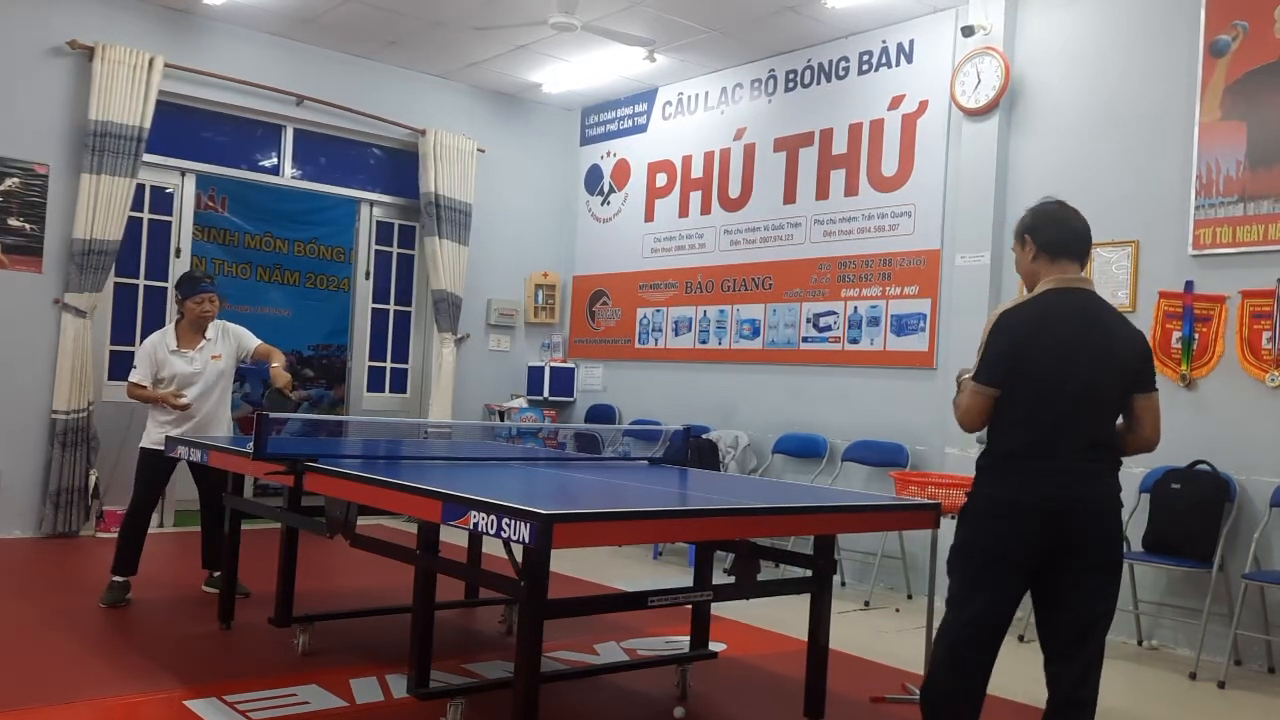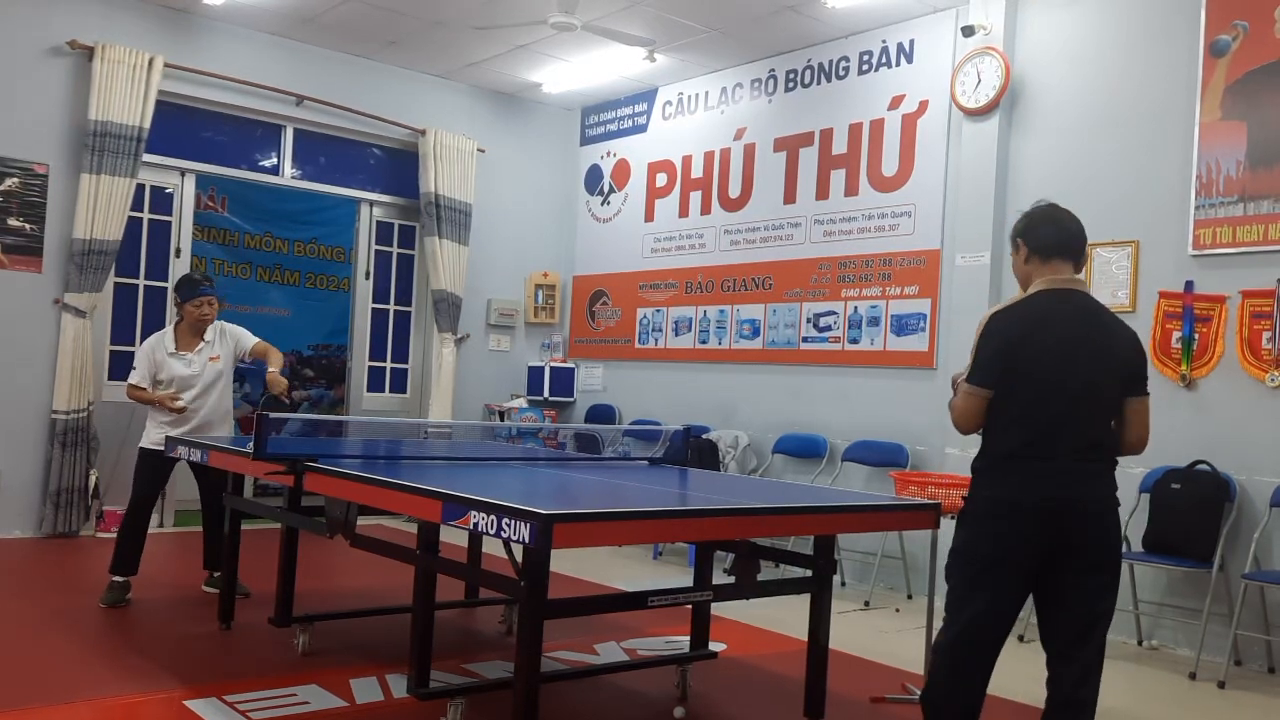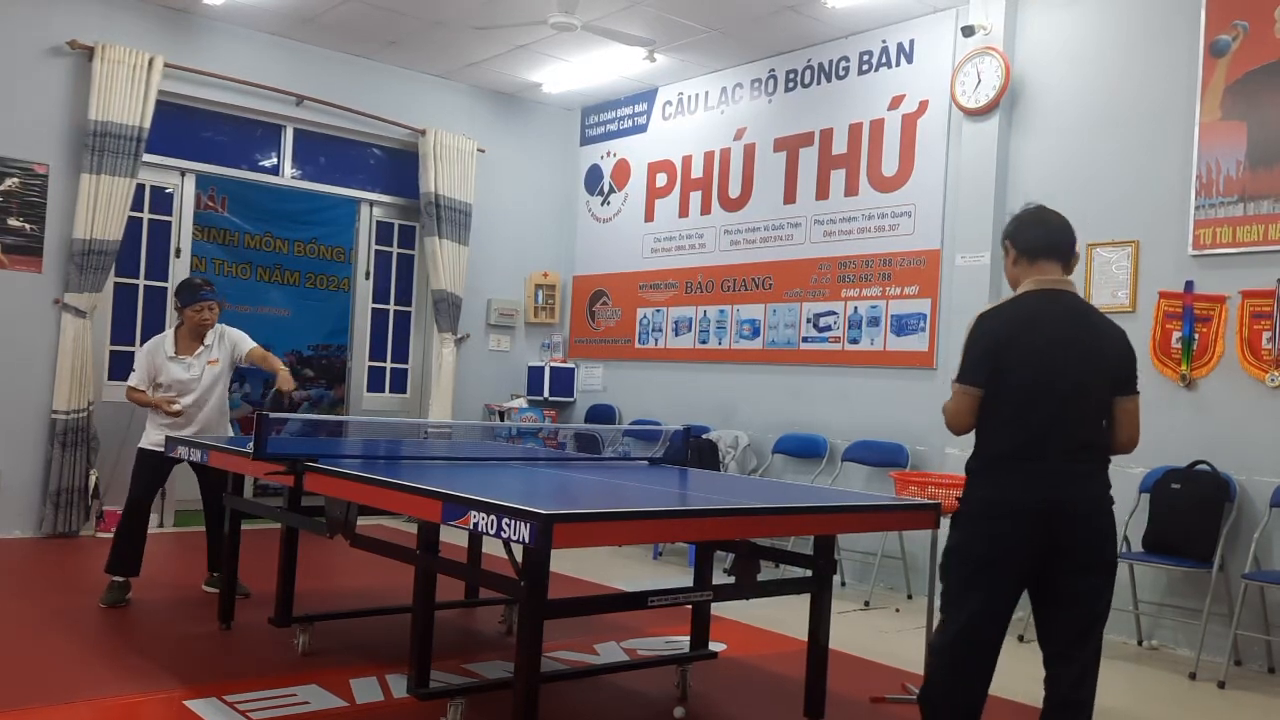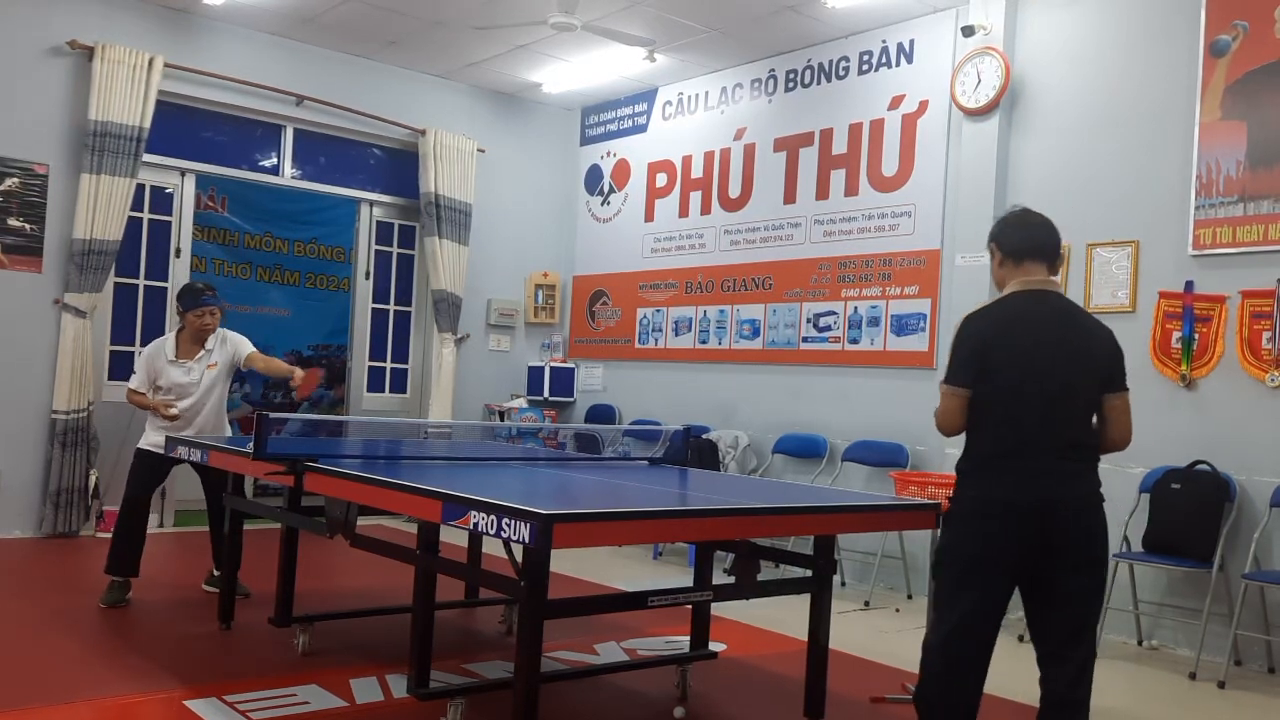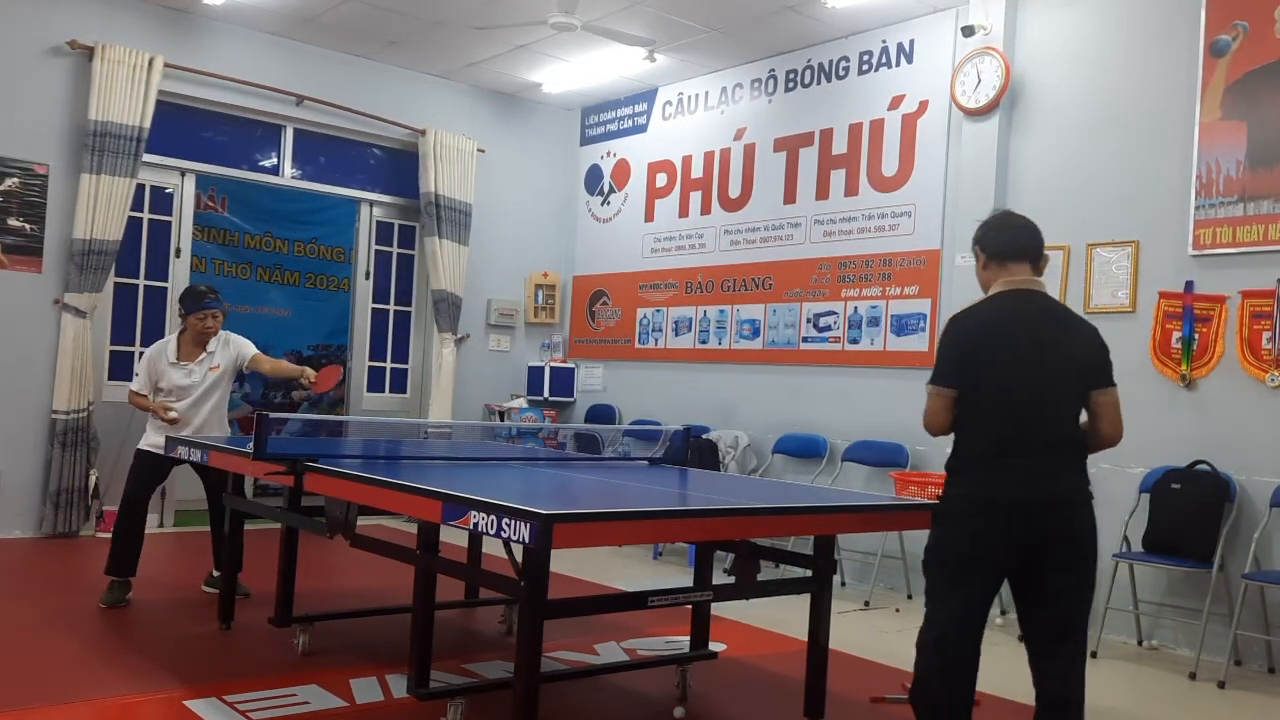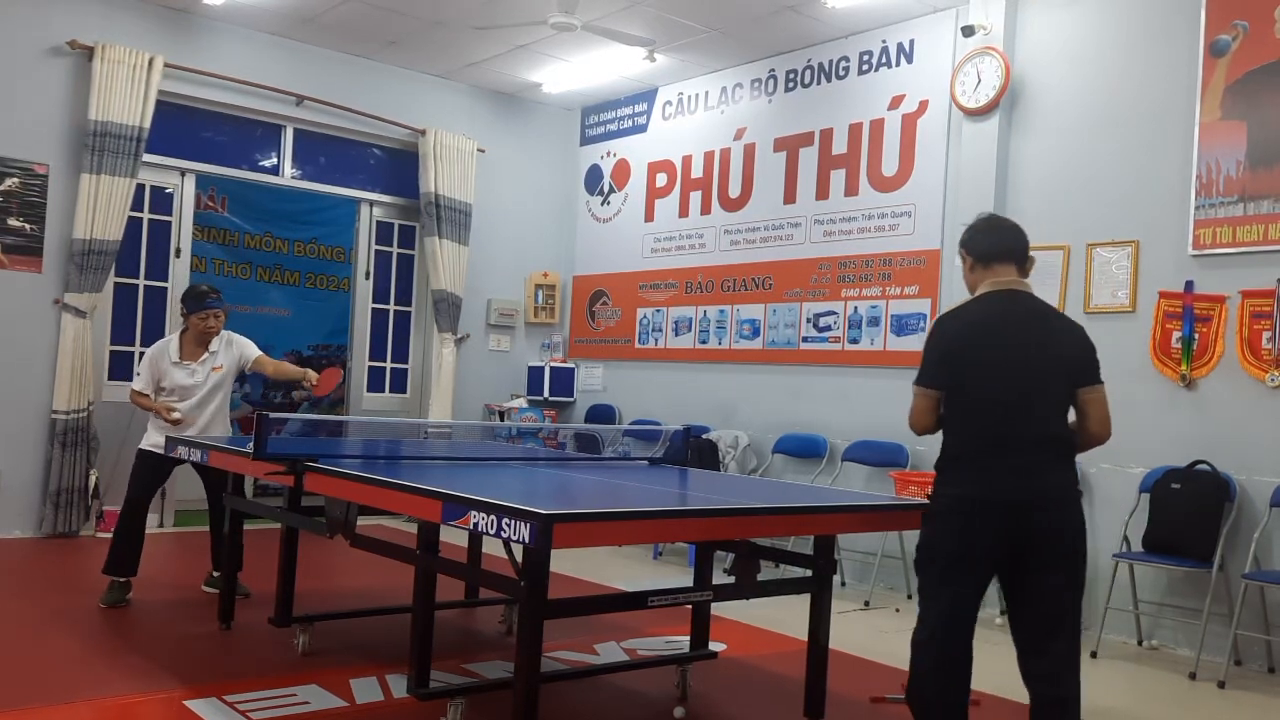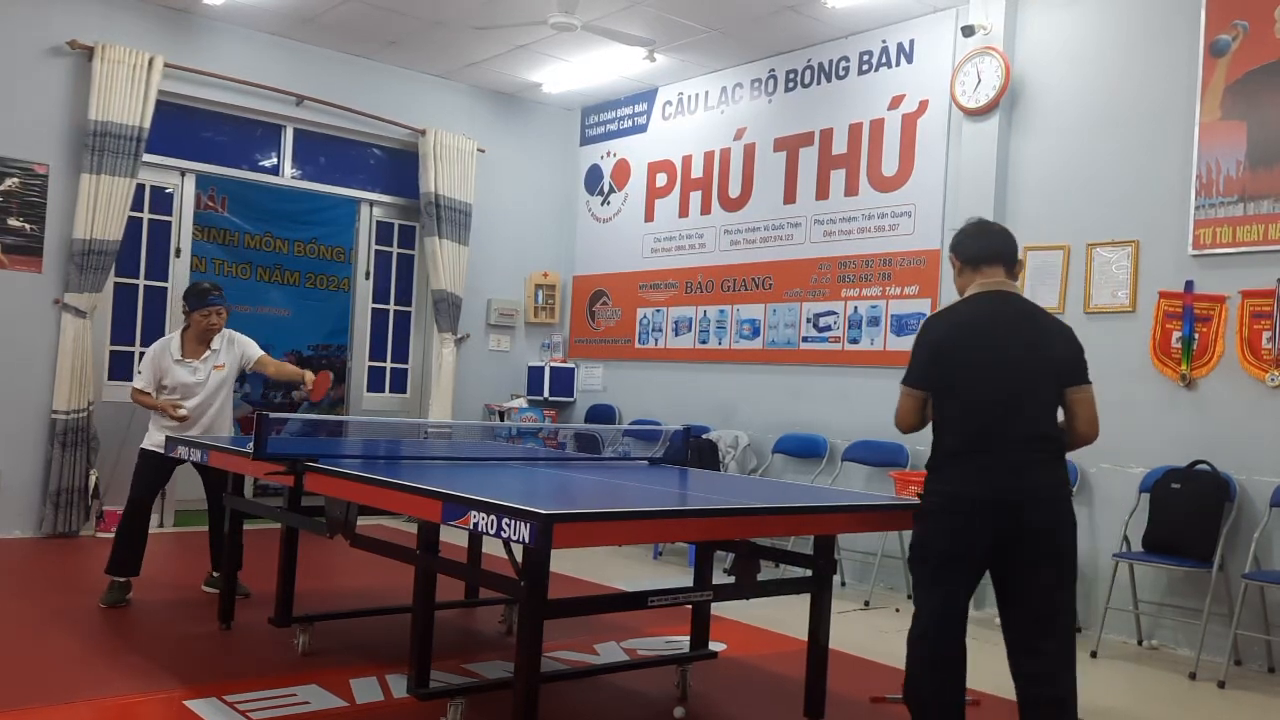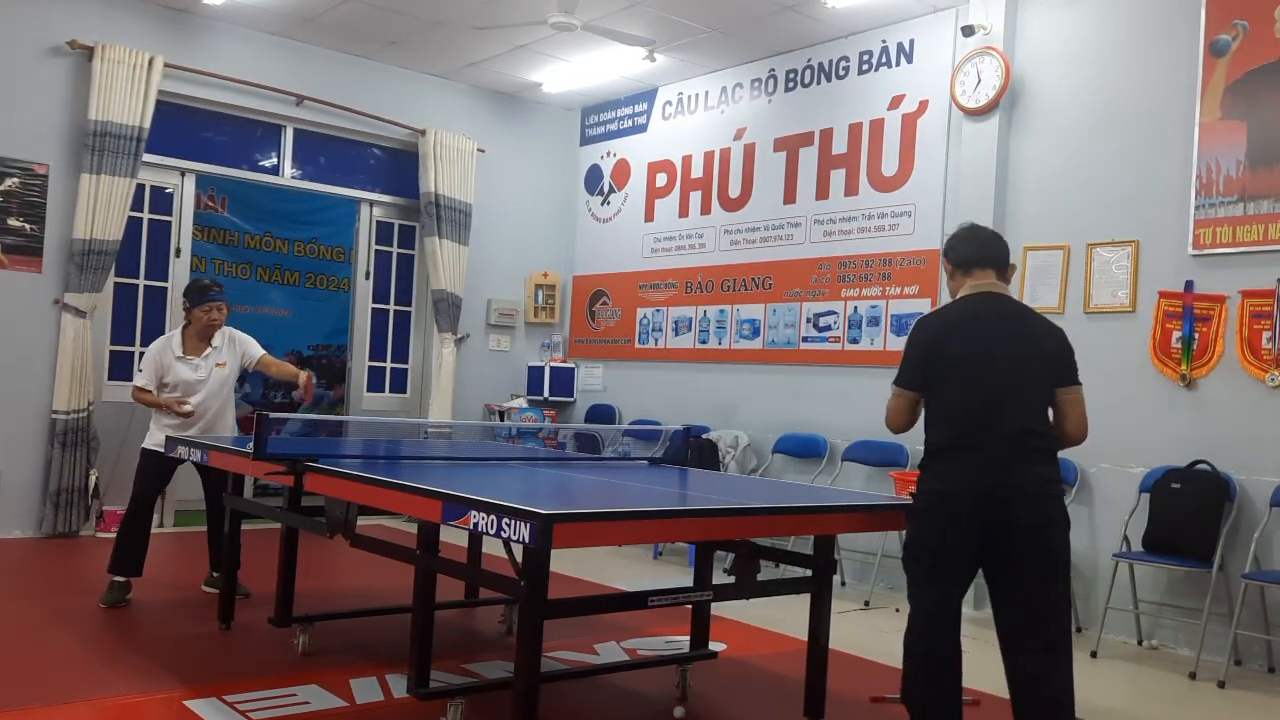
dt=0.1s
person 1, frame 1
left shoulder: (1015, 321)
right shoulder: (1127, 335)
left elbow: (972, 418)
right elbow: (1144, 436)
left wrist: (966, 387)
left hip: (1008, 505)
right hip: (1090, 511)
left knee: (965, 641)
right knee: (1076, 656)
person 1, frame 2
left shoulder: (1007, 322)
right shoulder: (1122, 336)
left elbow: (967, 420)
right elbow: (1133, 438)
left wrist: (961, 389)
left hip: (1006, 506)
right hip: (1088, 512)
left knee: (966, 642)
right knee: (1076, 657)
person 1, frame 3
left shoulder: (996, 324)
right shoulder: (1111, 335)
left elbow: (959, 420)
right elbow: (1124, 438)
left wrist: (954, 399)
left hip: (999, 507)
right hip: (1082, 511)
left knee: (963, 642)
right knee: (1072, 658)
person 1, frame 4
left shoulder: (983, 324)
right shoulder: (1098, 335)
left elbow: (950, 422)
right elbow: (1117, 435)
left wrist: (948, 401)
left hip: (990, 506)
right hip: (1072, 510)
left knee: (956, 641)
right knee: (1067, 657)
person 1, frame 5
left shoulder: (967, 326)
right shoulder: (1083, 333)
left elbow: (937, 422)
right elbow: (1108, 430)
left hip: (978, 503)
right hip: (1061, 507)
left knee: (949, 637)
right knee: (1060, 652)
person 1, frame 6
left shoulder: (953, 326)
right shoulder: (1069, 332)
left elbow: (921, 421)
right elbow: (1096, 429)
left hip: (967, 502)
right hip: (1050, 505)
left knee: (943, 636)
right knee: (1052, 651)
person 1, frame 7
left shoulder: (942, 327)
right shoulder: (1057, 332)
left elbow: (909, 420)
right elbow: (1084, 428)
left hip: (958, 498)
right hip: (1040, 500)
left knee: (937, 631)
right knee: (1045, 646)
person 1, frame 8
left shoulder: (933, 328)
right shoulder: (1048, 333)
left elbow: (899, 419)
right elbow: (1073, 428)
left hip: (951, 496)
right hip: (1031, 498)
left knee: (932, 629)
right knee: (1039, 642)
person 2, frame 1
left shoulder: (230, 334)
right shoulder: (155, 343)
left elbow: (271, 352)
right elbow: (134, 389)
left wrist: (277, 367)
right wrist: (162, 397)
left hip: (213, 438)
right hip: (163, 438)
left knee: (219, 505)
right knee: (141, 504)
left ankle: (217, 573)
right ankle: (120, 579)
person 2, frame 2
left shoulder: (229, 335)
right shoulder: (154, 345)
left elbow: (269, 351)
right elbow: (133, 390)
left wrist: (273, 371)
right wrist: (159, 400)
left hip: (214, 438)
right hip: (163, 438)
left knee: (221, 504)
right knee: (140, 504)
left ankle: (217, 573)
right ankle: (120, 579)
person 2, frame 3
left shoulder: (228, 338)
right shoulder: (154, 348)
left elbow: (261, 356)
right elbow: (134, 392)
left wrist: (282, 373)
right wrist: (156, 402)
left hip: (213, 439)
right hip: (161, 439)
left knee: (224, 504)
right knee: (137, 503)
left ankle: (219, 573)
right ankle: (120, 579)
person 2, frame 4
left shoulder: (229, 342)
right shoulder: (155, 351)
left elbow: (260, 362)
right elbow: (134, 394)
left wrist: (292, 371)
right wrist: (155, 406)
left hip: (213, 440)
right hip: (161, 440)
left knee: (229, 503)
right knee: (133, 502)
left ankle: (220, 573)
right ankle: (120, 579)
person 2, frame 5
left shoulder: (231, 345)
right shoulder: (156, 354)
left elbow: (266, 364)
right elbow: (135, 395)
left wrist: (300, 371)
right wrist: (155, 409)
right hip: (160, 442)
left knee: (229, 504)
right knee: (132, 502)
left ankle: (220, 573)
right ankle: (120, 579)
person 2, frame 6
left shoulder: (233, 345)
right shoulder: (158, 353)
left elbow: (269, 366)
right elbow: (137, 394)
left wrist: (303, 373)
right wrist: (158, 409)
right hip: (162, 442)
left knee: (228, 505)
right knee: (135, 503)
left ankle: (220, 574)
right ankle: (120, 579)
person 2, frame 7
left shoulder: (235, 343)
right shoulder: (160, 350)
left elbow: (271, 366)
right elbow: (138, 393)
left wrist: (301, 374)
right wrist: (161, 406)
right hip: (164, 441)
left knee: (226, 506)
right knee: (137, 504)
left ankle: (219, 573)
right ankle: (120, 579)
person 2, frame 8
left shoulder: (235, 341)
right shoulder: (161, 348)
left elbow: (272, 366)
right elbow: (139, 392)
left wrist: (298, 374)
right wrist: (165, 403)
right hip: (166, 440)
left knee: (225, 505)
right knee: (140, 503)
left ankle: (218, 573)
right ankle: (120, 579)
